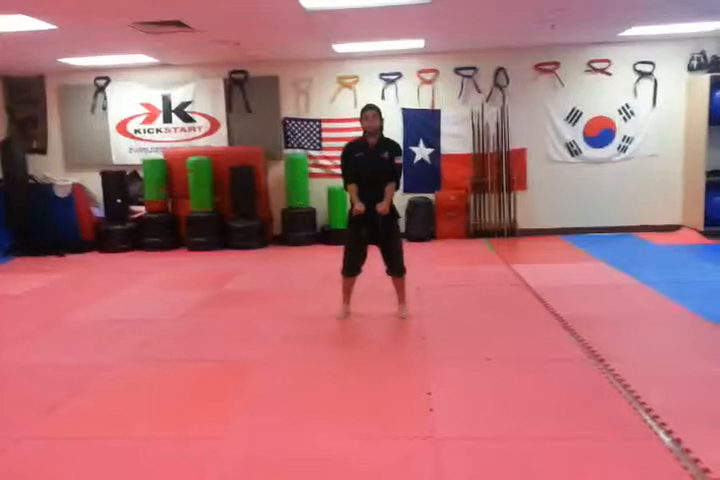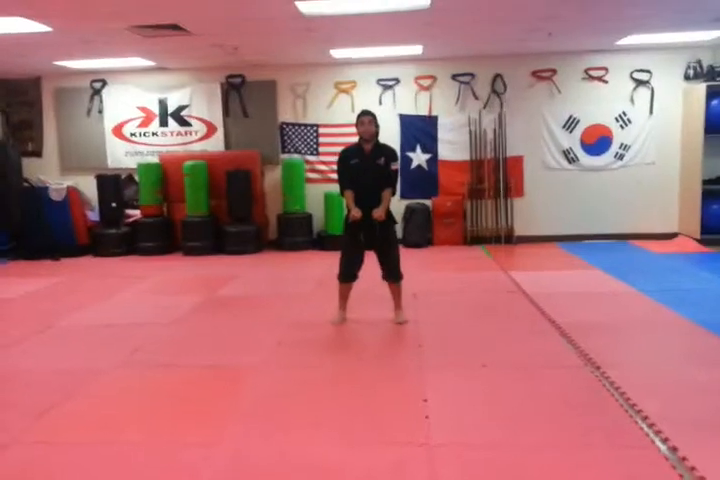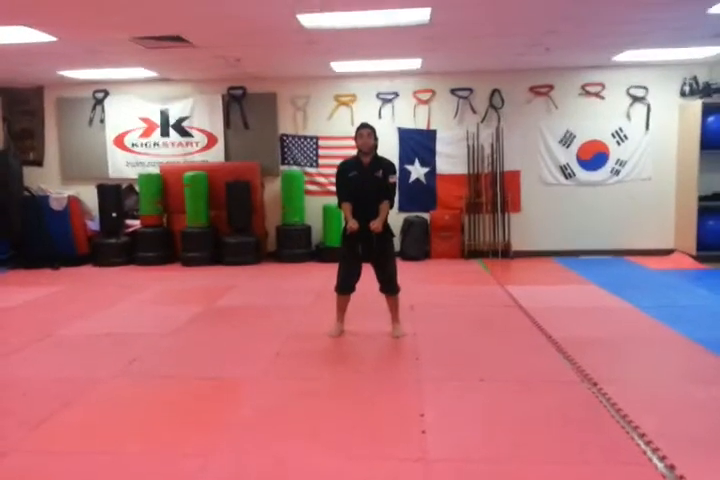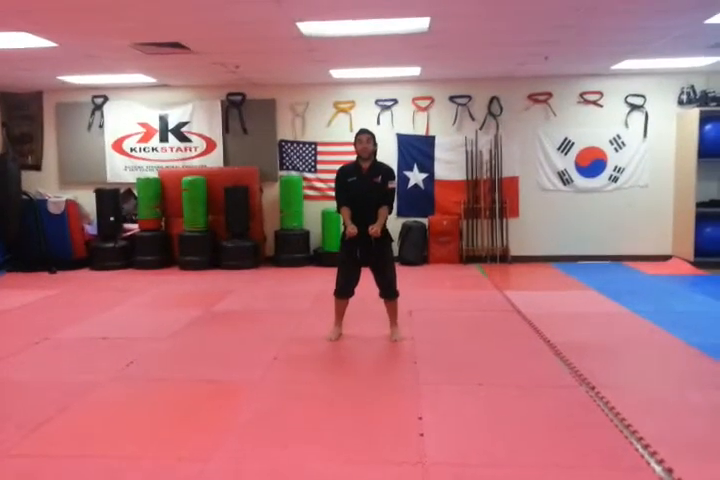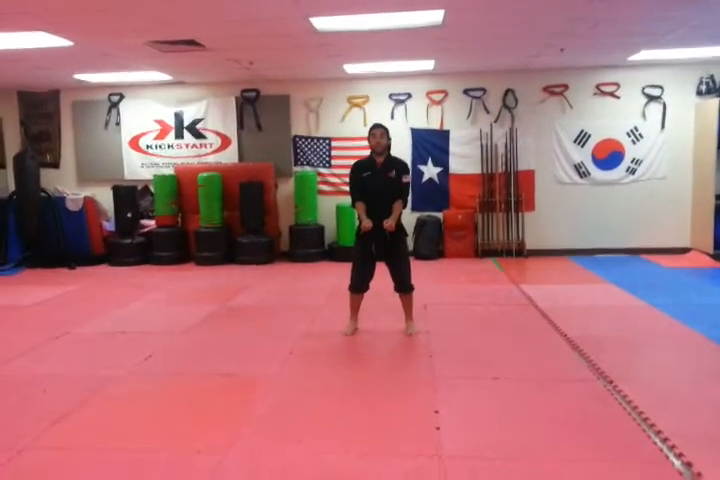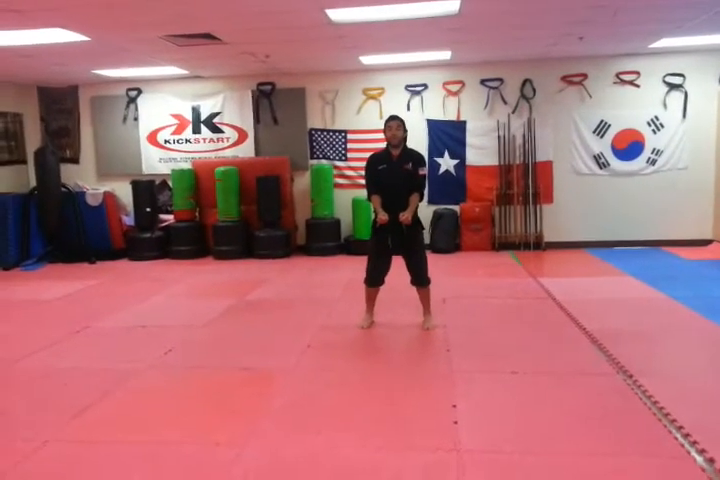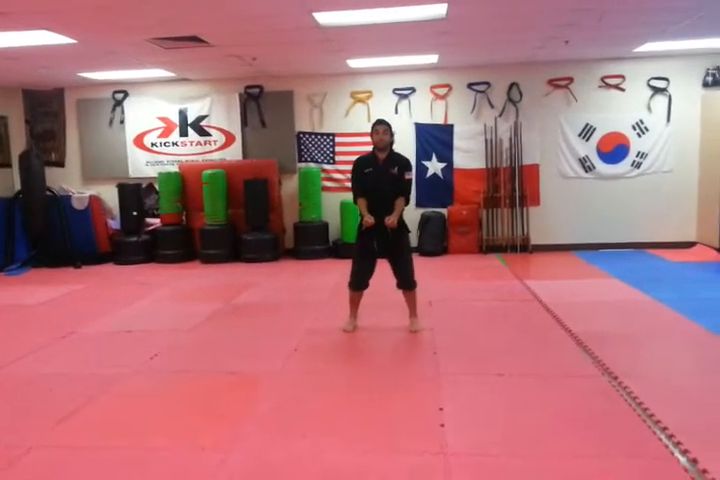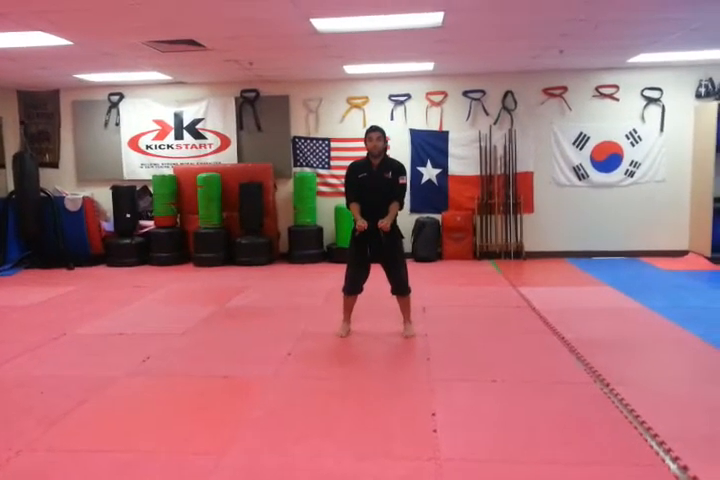
dt=0.4s
person 1, frame 1
left shoulder: (392, 147)
right shoulder: (351, 149)
left elbow: (393, 180)
right elbow: (349, 180)
left wrist: (386, 202)
right wrist: (356, 202)
left hip: (385, 210)
right hip: (360, 210)
left knee: (395, 260)
right knee: (351, 261)
left ankle: (402, 304)
right ankle: (345, 305)
person 1, frame 2
left shoulder: (388, 153)
right shoulder: (347, 155)
left elbow: (390, 185)
right elbow: (345, 186)
left wrist: (382, 208)
right wrist: (352, 208)
left hip: (381, 216)
right hip: (356, 216)
left knee: (392, 265)
right knee: (347, 267)
left ankle: (398, 309)
right ankle: (341, 310)
person 1, frame 3
left shoulder: (386, 166)
right shoulder: (345, 167)
left elbow: (388, 198)
right elbow: (343, 198)
left wrist: (380, 219)
right wrist: (350, 219)
left hip: (379, 229)
right hip: (354, 228)
left knee: (388, 278)
right knee: (345, 279)
left ankle: (396, 322)
right ankle: (339, 322)
person 1, frame 4
left shoulder: (386, 172)
right shoulder: (345, 172)
left elbow: (387, 203)
right elbow: (342, 203)
left wrist: (379, 224)
right wrist: (349, 224)
left hip: (378, 233)
right hip: (353, 233)
left knee: (388, 283)
right knee: (344, 283)
left ankle: (394, 326)
right ankle: (338, 326)
person 1, frame 5
left shoulder: (400, 166)
right shoulder: (359, 167)
left elbow: (401, 198)
right elbow: (357, 198)
left wrist: (393, 218)
right wrist: (364, 218)
left hip: (392, 228)
right hip: (367, 228)
left knee: (403, 277)
right knee: (359, 277)
left ankle: (409, 320)
right ankle: (353, 320)
person 1, frame 6
left shoulder: (416, 158)
right shoulder: (375, 160)
left elbow: (418, 190)
right elbow: (373, 191)
left wrist: (409, 211)
right wrist: (379, 211)
left hip: (409, 221)
right hip: (383, 221)
left knee: (419, 270)
right knee: (374, 271)
left ankle: (427, 315)
right ankle: (369, 314)
person 1, frame 7
left shoulder: (402, 163)
right shoulder: (361, 163)
left elbow: (403, 195)
right elbow: (359, 194)
left wrist: (395, 215)
right wrist: (365, 214)
left hip: (394, 224)
right hip: (368, 225)
left knee: (406, 274)
right knee: (358, 274)
left ankle: (413, 317)
right ankle: (352, 317)
person 1, frame 8
left shoulder: (396, 168)
right shoulder: (355, 168)
left elbow: (398, 199)
right elbow: (351, 199)
left wrist: (389, 219)
right wrist: (358, 218)
left hip: (388, 230)
right hip: (363, 230)
left knee: (400, 279)
right knee: (353, 279)
left ankle: (407, 322)
right ankle: (346, 322)
